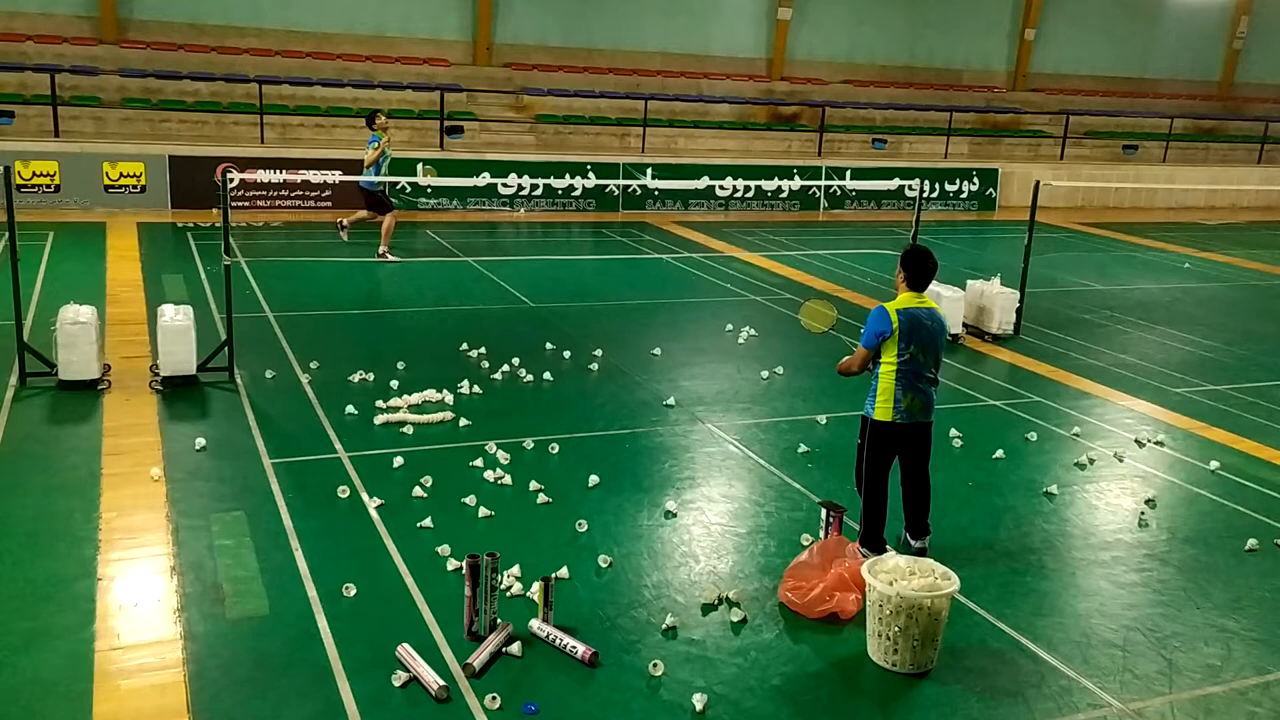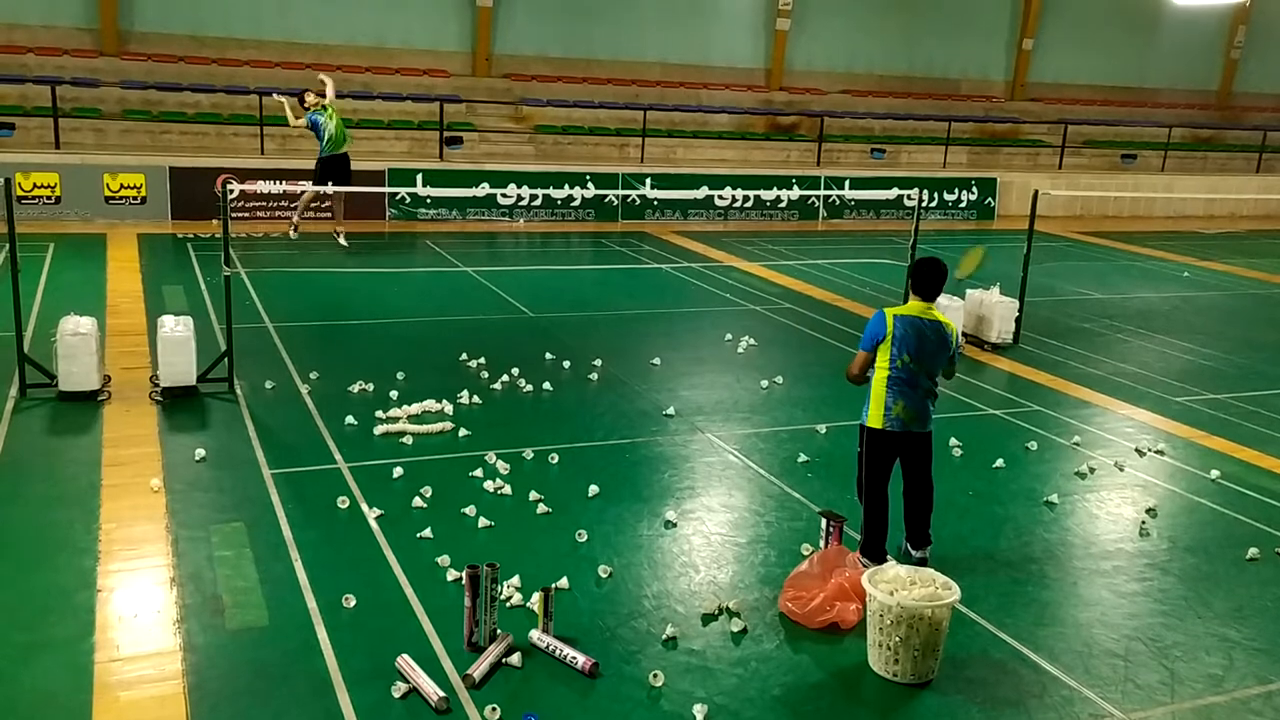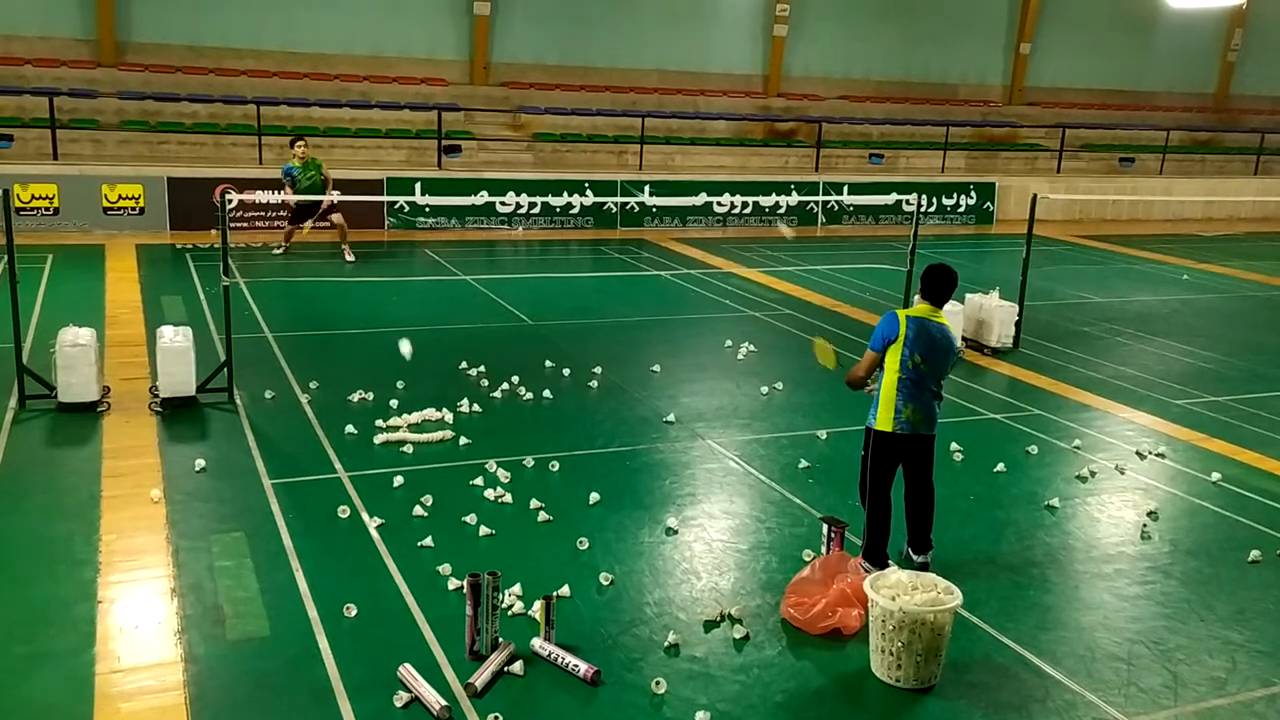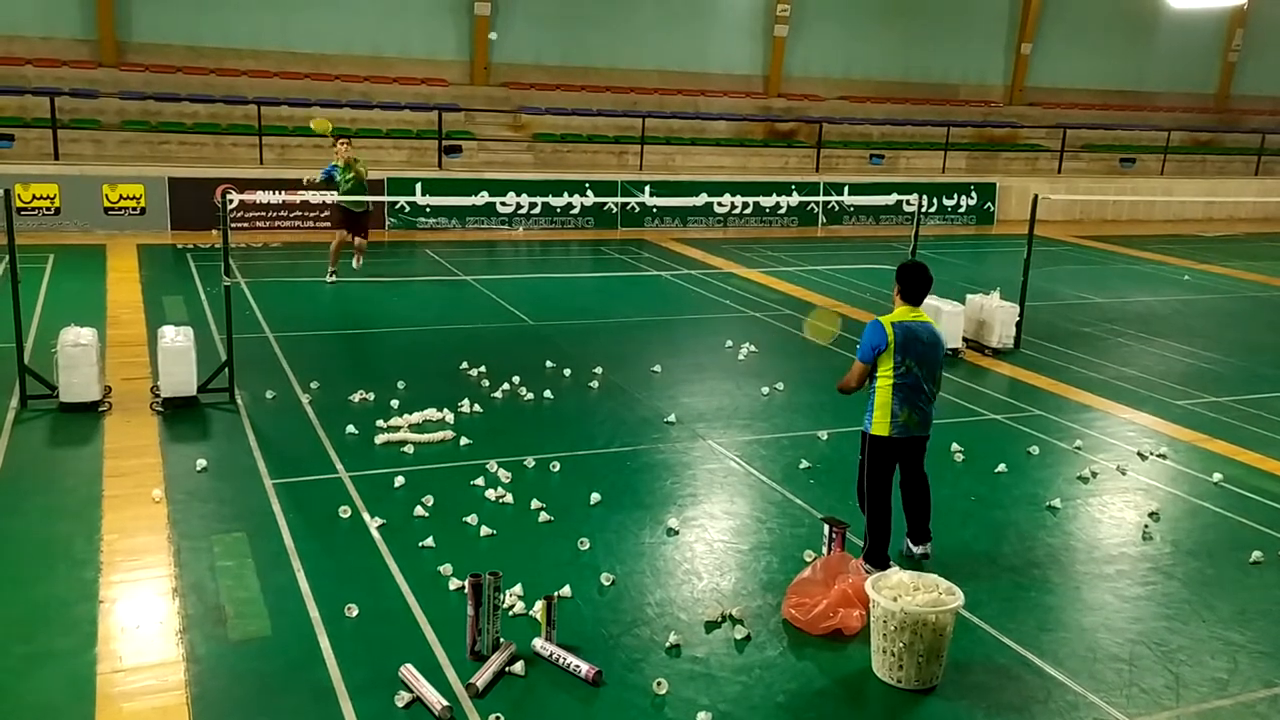
dt=0.5s
person 1, frame 1
left shoulder: (885, 314)
right shoulder: (938, 317)
left elbow: (857, 365)
left wrist: (842, 365)
left hip: (885, 413)
right hip: (922, 412)
left knee: (872, 478)
right knee: (916, 475)
left ankle: (872, 546)
right ankle: (918, 537)
person 1, frame 2
left shoulder: (886, 319)
right shoulder: (948, 331)
left elbow: (856, 371)
right elbow: (948, 375)
left wrist: (862, 377)
left hip: (882, 421)
right hip: (920, 422)
left knee: (874, 488)
right knee: (918, 484)
left ankle: (873, 556)
right ankle: (918, 547)
person 1, frame 3
left shoulder: (895, 320)
right shoulder: (950, 338)
left elbow: (862, 373)
left wrist: (853, 381)
left hip: (888, 423)
right hip: (925, 425)
left knee: (876, 492)
right knee: (920, 488)
left ankle: (874, 561)
right ankle: (920, 551)
person 1, frame 4
left shoulder: (881, 328)
right shoulder: (935, 333)
left elbow: (854, 383)
left wrist: (842, 385)
left hip: (885, 427)
right hip: (921, 425)
left knee: (875, 494)
right knee: (915, 482)
left ankle: (876, 564)
right ankle: (920, 542)
